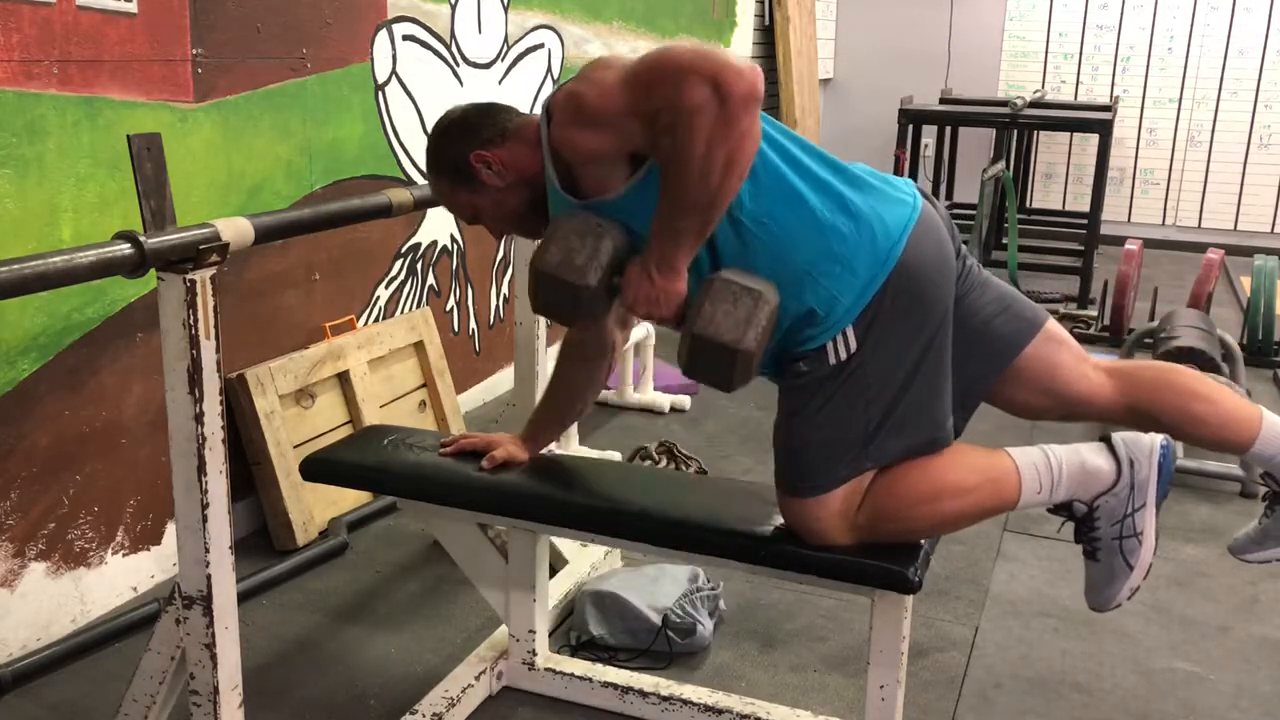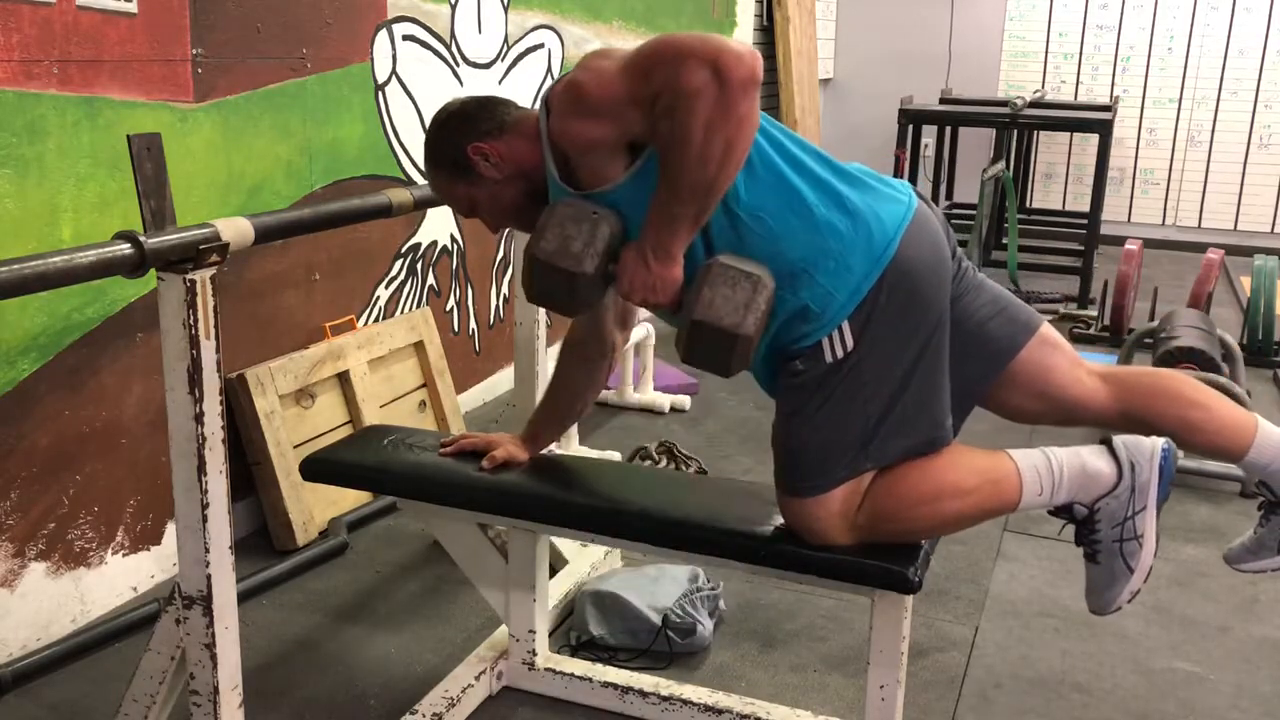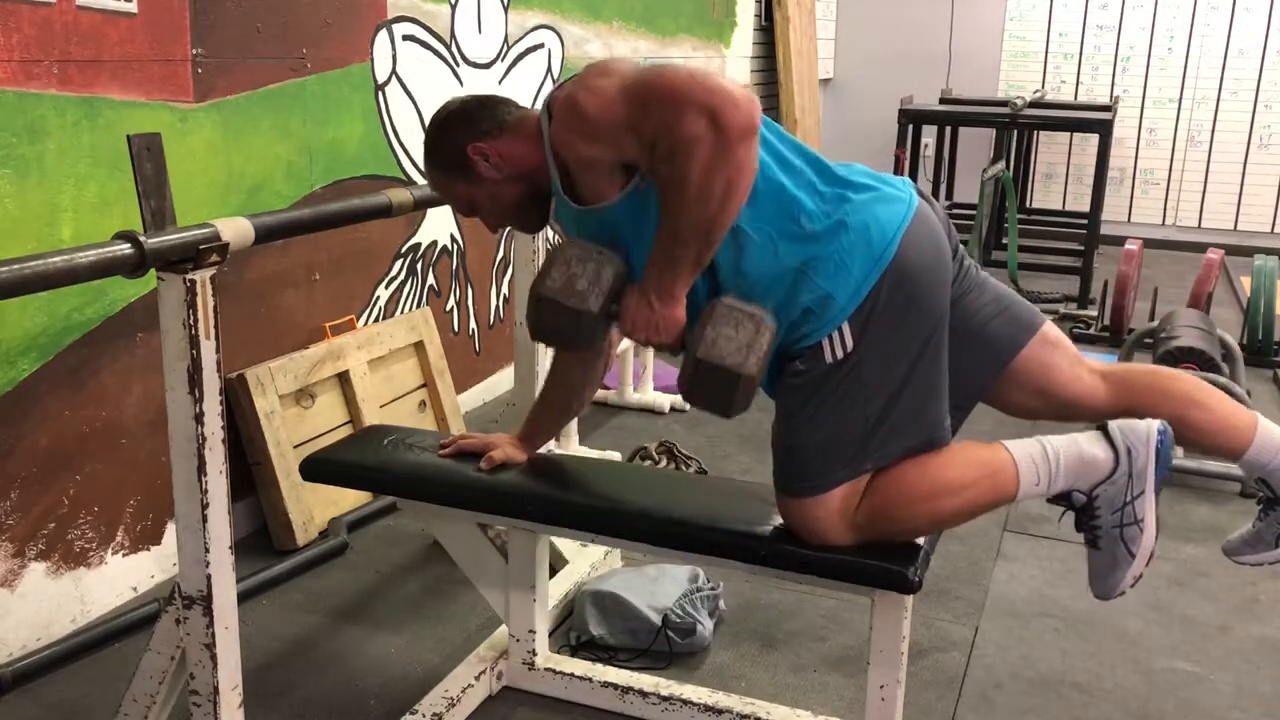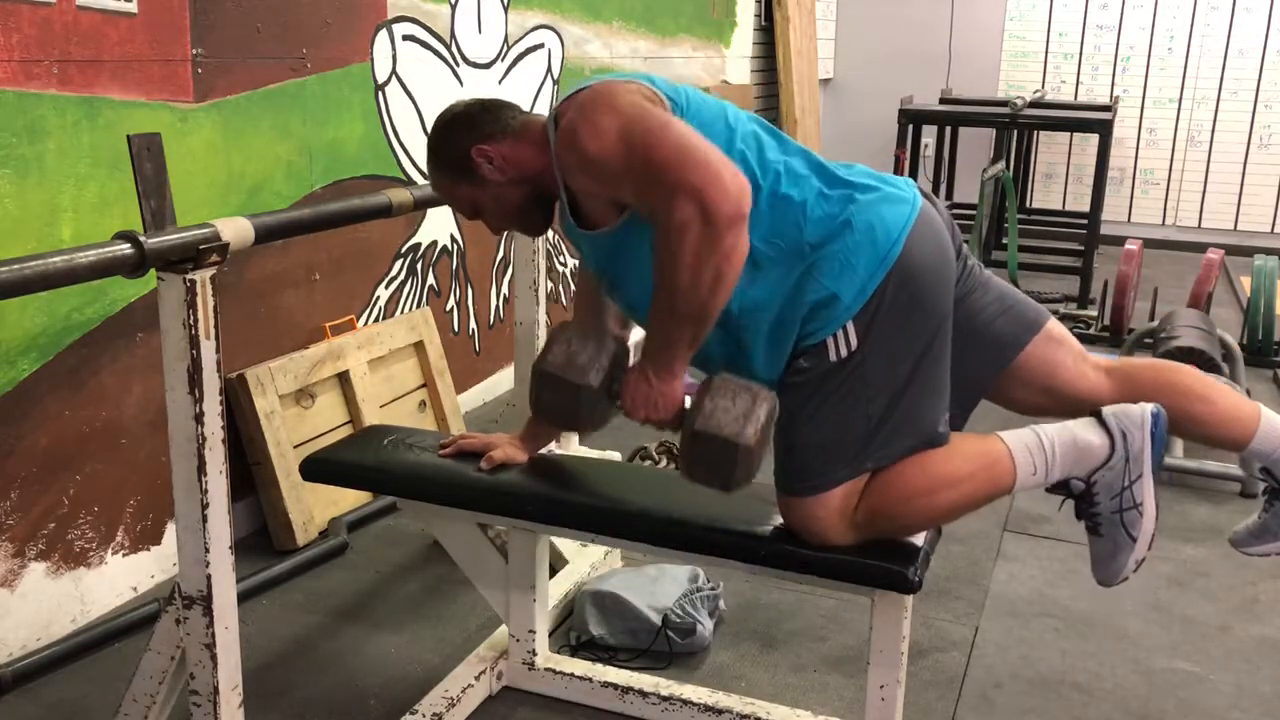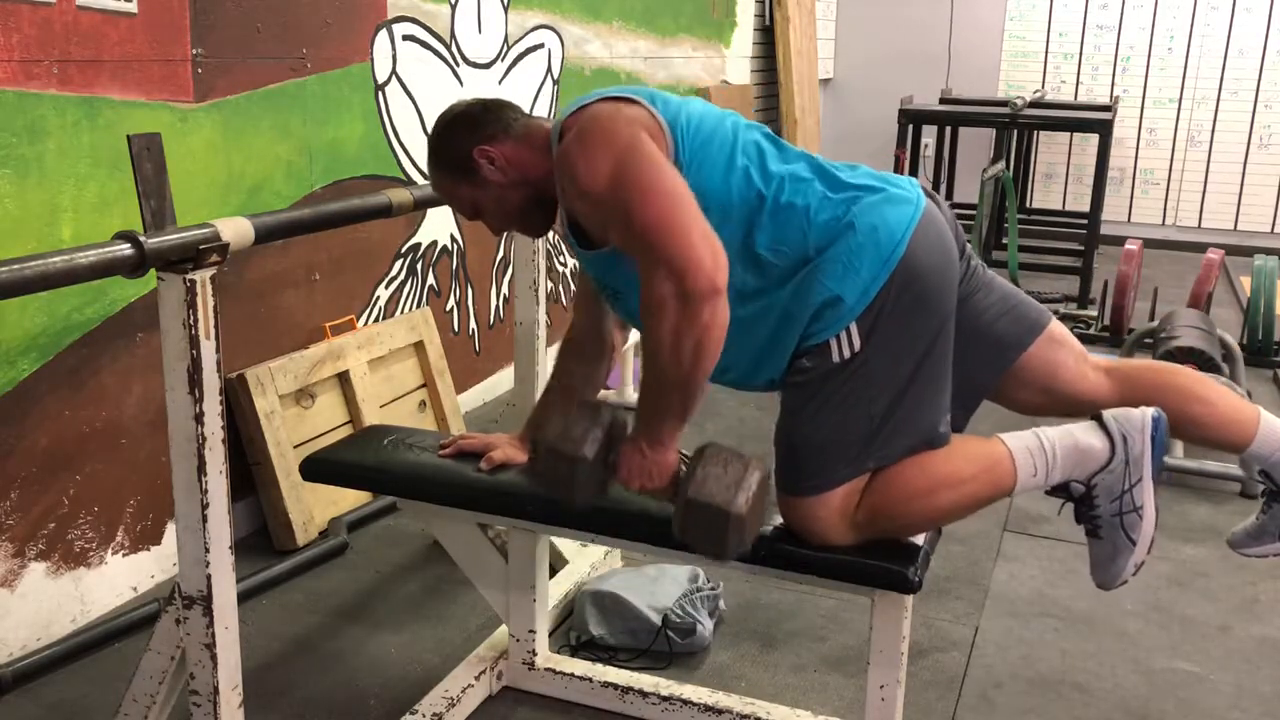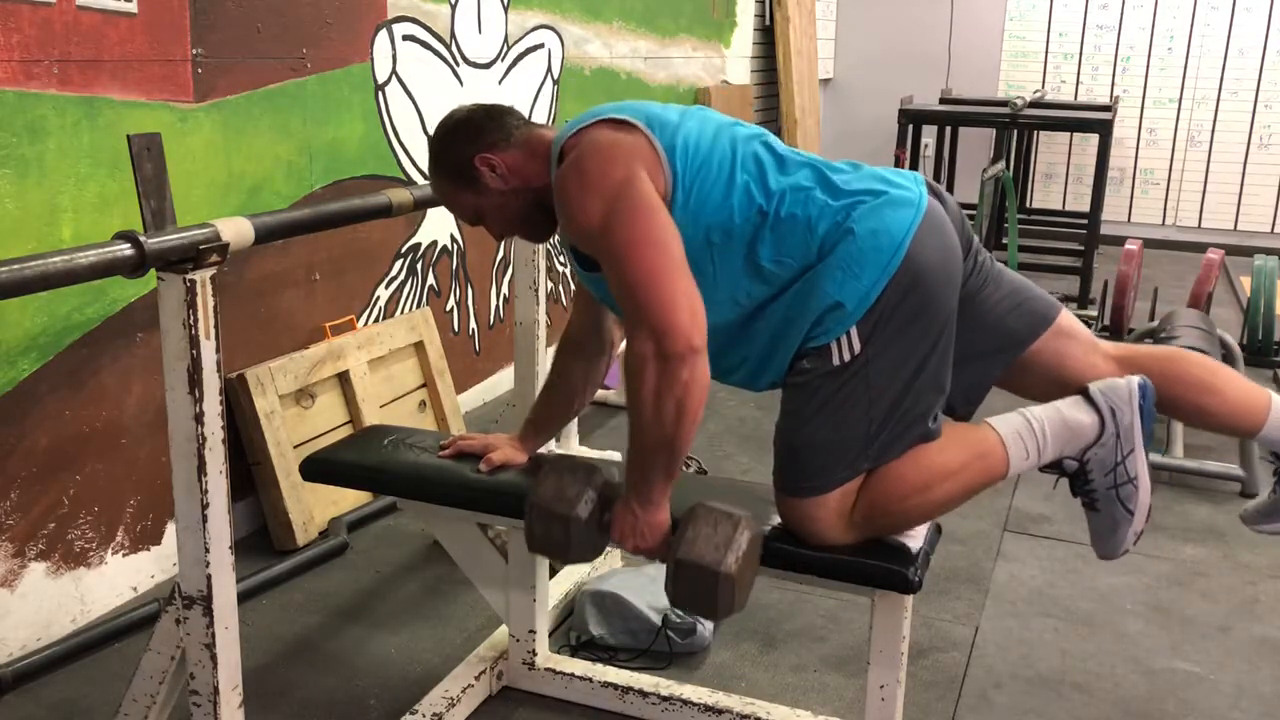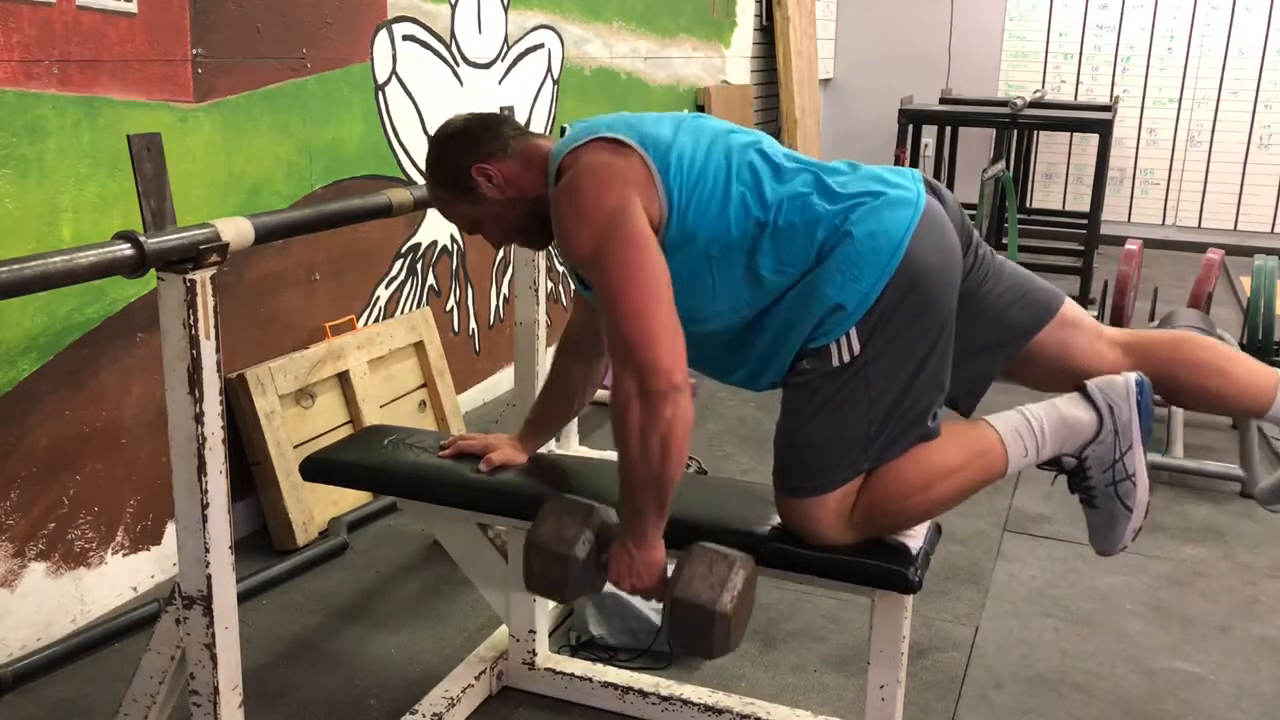
dt=0.2s
person 1, frame 1
left shoulder: (581, 119)
right shoulder: (583, 192)
left elbow: (729, 87)
right elbow: (597, 330)
left wrist: (667, 262)
right wrist: (529, 439)
left hip: (861, 278)
right hip: (901, 240)
left knee: (825, 516)
right knee: (1093, 383)
left ankle: (1087, 477)
person 1, frame 2
left shoulder: (579, 110)
right shoulder: (583, 194)
left elbow: (727, 71)
right elbow: (597, 334)
left wrist: (663, 245)
right wrist: (530, 440)
left hip: (854, 279)
right hip: (894, 244)
left knee: (827, 517)
right knee: (1090, 389)
left ankle: (1092, 478)
person 1, frame 3
left shoulder: (583, 117)
right shoulder: (581, 195)
left elbow: (724, 117)
right elbow: (592, 333)
left wrist: (666, 284)
right wrist: (525, 440)
left hip: (854, 278)
right hip: (894, 244)
left knee: (824, 516)
right knee: (1088, 387)
left ankle: (1089, 465)
person 1, frame 4
left shoulder: (590, 131)
right shoulder: (584, 202)
left elbow: (717, 201)
right elbow: (591, 334)
left wrist: (665, 364)
right wrist: (527, 439)
left hip: (859, 276)
right hip: (900, 241)
left knee: (824, 517)
right knee: (1090, 380)
left ankle: (1084, 453)
person 1, frame 5
left shoulder: (593, 150)
right shoulder: (586, 206)
left elbow: (697, 281)
right elbow: (594, 336)
left wrist: (656, 438)
right wrist: (528, 440)
left hip: (865, 275)
right hip: (904, 237)
left knee: (825, 517)
right knee: (1090, 380)
left ankle: (1085, 456)
person 1, frame 6
left shoulder: (593, 176)
right shoulder: (595, 175)
left elbow: (674, 345)
right elbow: (594, 333)
left wrist: (647, 502)
right wrist: (526, 440)
left hip: (867, 274)
right hip: (908, 226)
left knee: (821, 517)
right knee: (1096, 366)
left ankle: (1072, 431)
person 1, frame 7
left shoulder: (587, 196)
right shoulder: (597, 168)
left elbow: (657, 378)
right elbow: (591, 337)
left wrist: (641, 538)
right wrist: (525, 440)
left hip: (868, 271)
right hip: (909, 221)
left knee: (822, 515)
right knee: (1105, 354)
left ankle: (1067, 429)
